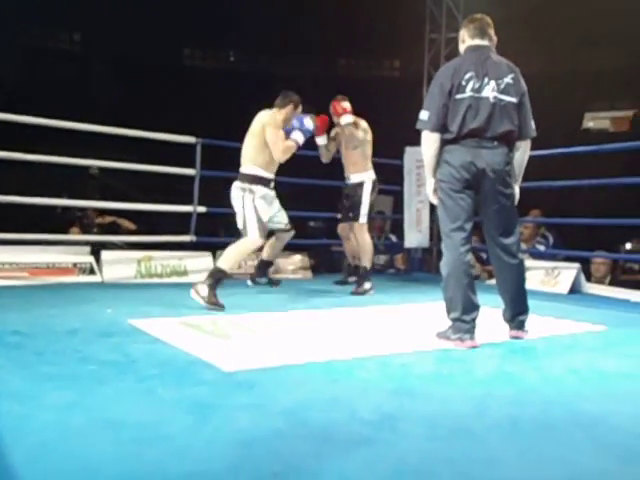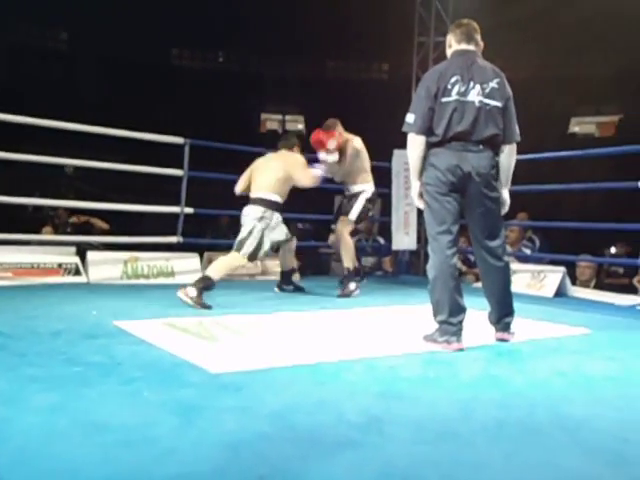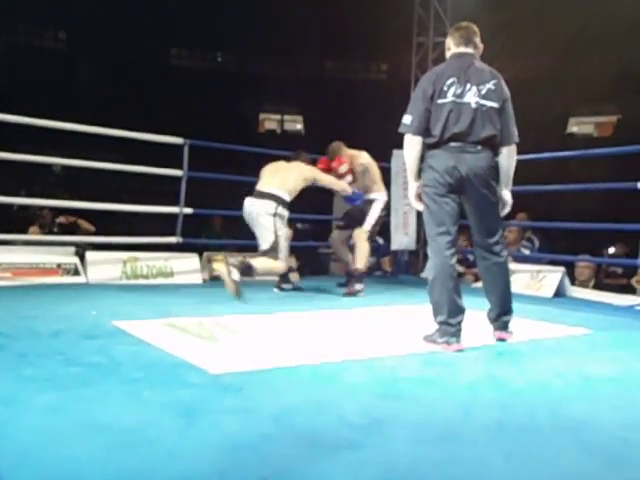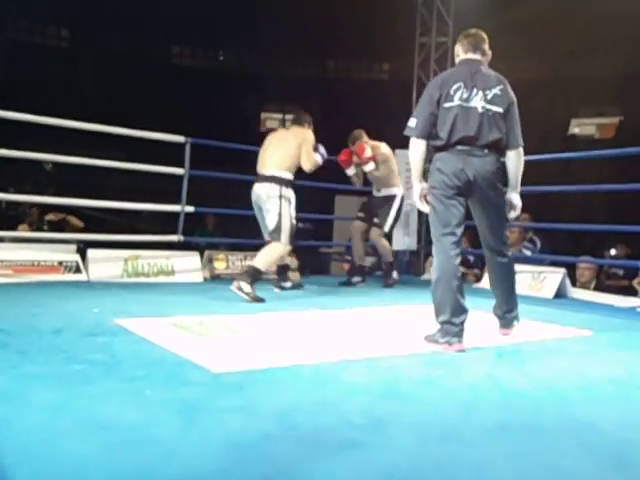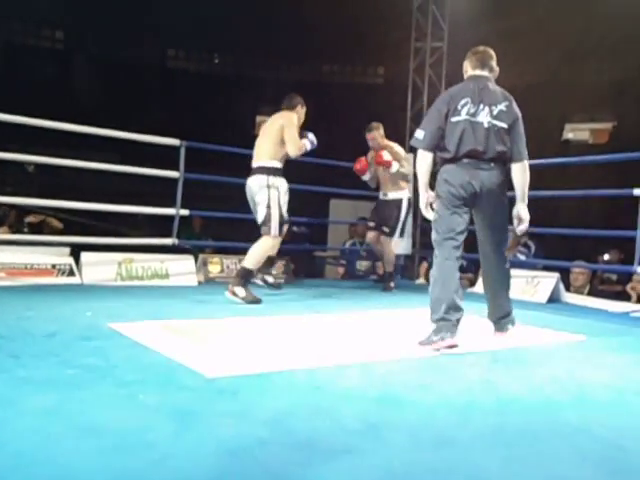
dt=0.2s
person 1, frame 1
left shoulder: (451, 70)
right shoulder: (512, 74)
left elbow: (431, 130)
right elbow: (524, 138)
left wrist: (430, 175)
right wrist: (515, 180)
left hip: (457, 158)
right hip: (497, 160)
left knee: (456, 243)
right knee: (505, 242)
left ankle: (462, 327)
right ankle: (517, 321)
person 1, frame 2
left shoulder: (437, 75)
right shoulder: (497, 78)
left elbow: (416, 133)
right elbow: (509, 142)
left wrist: (415, 178)
right wrist: (504, 185)
left hip: (443, 161)
right hip: (483, 163)
left knee: (443, 245)
right knee: (491, 245)
left ankle: (449, 330)
right ankle: (503, 324)
person 1, frame 3
left shoulder: (434, 77)
right shoulder: (495, 80)
left elbow: (413, 134)
right elbow: (508, 142)
left wrist: (412, 179)
right wrist: (505, 186)
left hip: (442, 161)
right hip: (481, 163)
left knee: (442, 246)
right knee: (490, 245)
left ankle: (448, 330)
right ankle: (501, 322)
person 1, frame 4
left shoulder: (442, 82)
right shoulder: (501, 86)
left elbow: (418, 136)
right elbow: (514, 146)
left wrist: (417, 180)
right wrist: (514, 189)
left hip: (448, 164)
right hip: (487, 166)
left knee: (446, 246)
right knee: (496, 244)
left ankle: (450, 330)
right ankle: (507, 316)
person 1, frame 5
left shoulder: (450, 97)
right shoulder: (507, 102)
left elbow: (425, 148)
right elbow: (519, 159)
left wrist: (423, 188)
right wrist: (522, 202)
left hip: (454, 176)
right hip: (492, 180)
left knee: (446, 250)
right knee: (495, 253)
left ankle: (444, 327)
right ankle: (502, 320)
person 2, frame 1
left shoulder: (267, 117)
right shoulder: (272, 118)
right elbow: (280, 154)
left wrist: (294, 132)
right wrist: (300, 134)
left hip: (263, 189)
right hip: (251, 188)
left knee: (285, 230)
right knee: (255, 239)
left ankle: (260, 273)
right ankle: (207, 285)
person 2, frame 2
left shoulder: (262, 161)
right shoulder: (295, 158)
left elbow: (239, 188)
right elbow: (305, 181)
right wrist: (318, 172)
left hip: (256, 209)
right hip: (264, 212)
left knee: (289, 242)
right knee: (242, 257)
left ankle: (286, 281)
right ankle: (194, 289)
person 2, frame 3
left shoulder: (272, 166)
right shoulder: (309, 170)
right elbow: (339, 186)
right wrist: (353, 193)
left hip: (251, 203)
right hip: (270, 208)
left knee: (283, 235)
right knee: (279, 264)
left ankle: (284, 280)
right ankle: (237, 265)
person 2, frame 4
left shoulder: (273, 136)
right shoulder: (306, 134)
right elbow: (308, 166)
right wrist: (318, 158)
left hip: (259, 187)
right hip: (279, 189)
left knee: (279, 238)
right knee: (282, 242)
left ankle: (283, 278)
right ankle: (245, 280)
person 2, frame 5
left shoulder: (271, 122)
right shoulder: (289, 119)
right elbow: (293, 151)
left wrist: (297, 140)
right wrist: (305, 143)
left hip: (257, 180)
right hip: (268, 180)
left knee: (280, 226)
right knee: (272, 235)
left ankle: (265, 271)
right ankle: (238, 283)
person 3, frame 1
left shoulder: (360, 124)
right shoulder: (337, 131)
left elbow: (355, 141)
right elbow: (325, 158)
left wrist: (346, 117)
right wrist: (321, 133)
left hip: (364, 181)
right hip: (349, 183)
left knee: (360, 228)
right knee: (344, 229)
left ankle: (365, 280)
right ankle: (353, 272)
person 3, frame 2
left shoulder: (354, 144)
right shoulder: (337, 145)
left elbow: (339, 175)
right elbow: (330, 172)
left wrist: (331, 151)
right wrist: (321, 150)
left hip: (364, 193)
right hip: (351, 194)
left knee: (342, 227)
right knee: (334, 239)
left ankle: (351, 282)
right ankle: (355, 272)
person 3, frame 3
left shoulder: (361, 161)
right shoulder: (345, 163)
left elbow: (357, 191)
left wrist: (344, 175)
right wrist: (328, 173)
left hip: (376, 200)
right hip: (360, 202)
left knee: (360, 234)
right knee: (336, 238)
left ankle: (359, 281)
right ankle: (353, 275)
person 3, frame 4
left shoulder: (382, 150)
right shoulder: (359, 155)
left elbow: (381, 178)
right elbow: (358, 183)
left wrist: (368, 161)
right wrist: (348, 165)
left hip: (392, 195)
right hip: (376, 195)
left knee: (376, 235)
right knee: (356, 228)
left ankle: (391, 269)
right ankle: (357, 273)
person 3, frame 5
left shoulder: (397, 151)
right shoulder: (371, 155)
left elbow: (408, 177)
left wrist: (391, 165)
right wrist: (363, 173)
left hip: (399, 199)
right hip: (384, 199)
left knee: (385, 240)
right knee: (371, 239)
left ankle: (389, 279)
right ankle: (389, 270)
